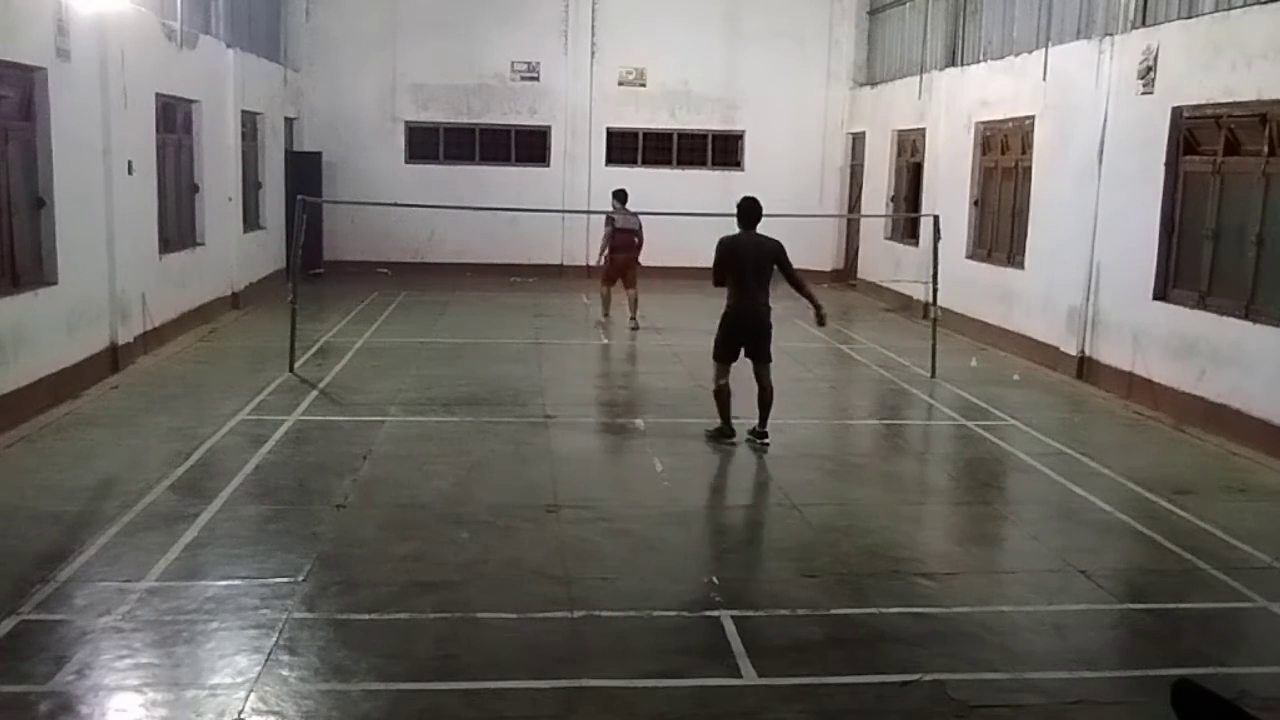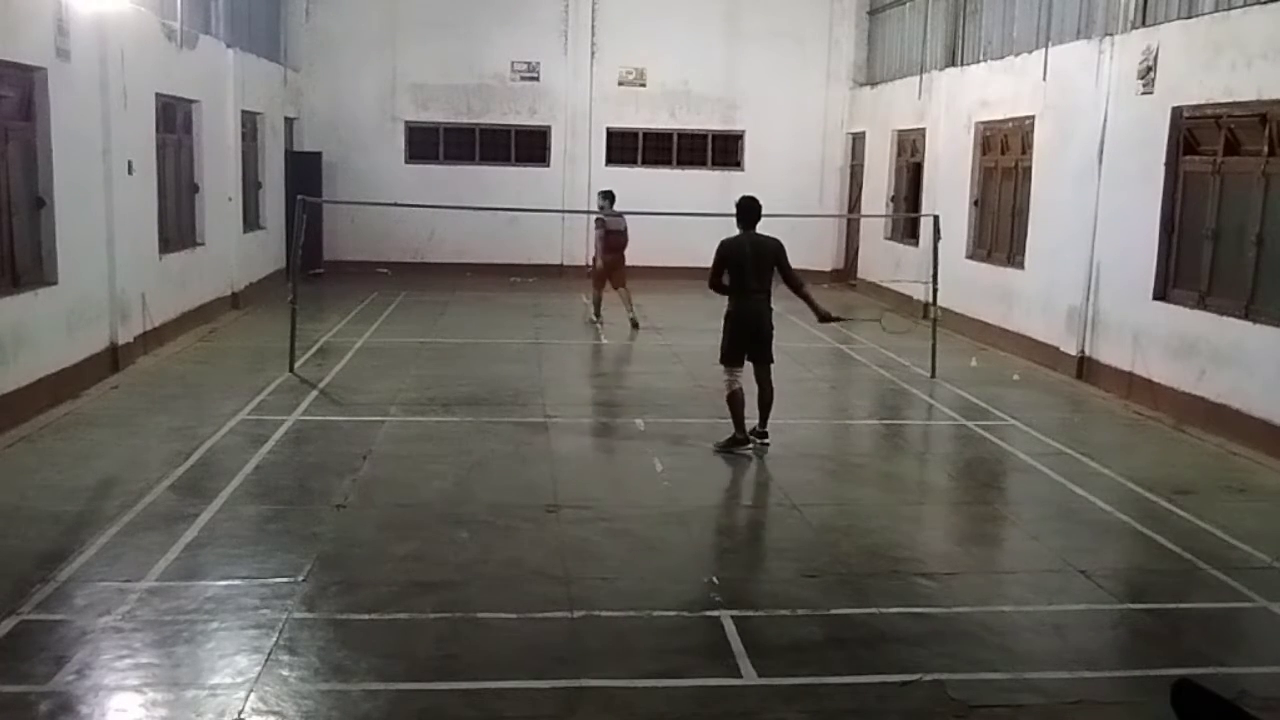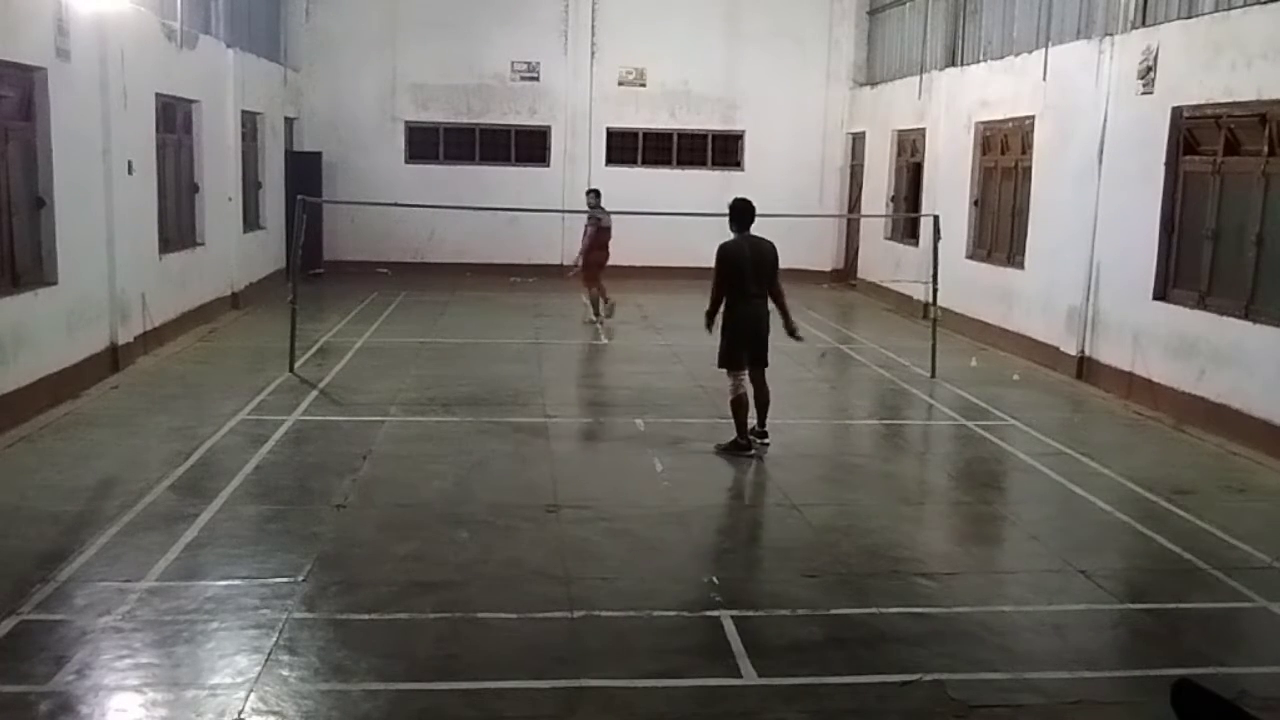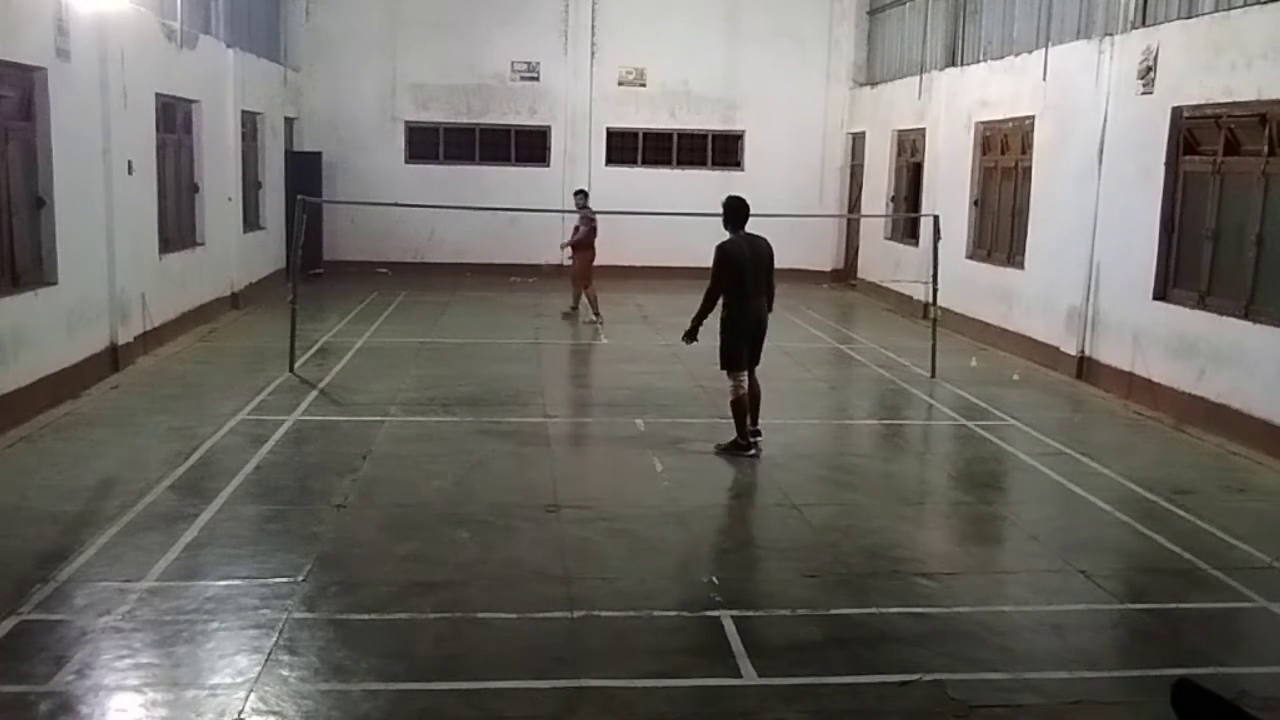
dt=0.2s
person 1, frame 1
left shoulder: (727, 244)
right shoulder: (774, 246)
left elbow: (718, 280)
right elbow: (794, 279)
right wrist: (817, 306)
left hip: (735, 313)
right hip: (761, 314)
left knee: (721, 372)
right knee: (762, 373)
left ankle: (726, 428)
right ankle: (761, 430)
person 1, frame 2
left shoulder: (728, 246)
right shoulder: (774, 245)
left elbow: (714, 283)
right elbow: (793, 281)
right wrist: (816, 308)
left hip: (738, 315)
right hip: (763, 315)
left knee: (733, 377)
right knee: (764, 375)
left ankle: (740, 436)
right ankle: (761, 430)
person 1, frame 3
left shoulder: (726, 250)
right shoulder: (768, 248)
left elbow: (718, 290)
right elbow: (775, 288)
left wrist: (711, 316)
right wrist: (787, 319)
left hip: (737, 318)
right hip: (760, 318)
left knee: (737, 380)
right knee: (759, 376)
left ankle: (743, 440)
right ankle: (761, 430)
person 1, frame 4
left shoulder: (726, 249)
right shoulder: (764, 245)
left elbow: (714, 291)
right elbow: (770, 286)
left wrist: (695, 324)
left hip: (737, 318)
right hip: (759, 316)
left knee: (738, 380)
right knee: (750, 375)
left ankle: (743, 441)
right ankle: (754, 428)
